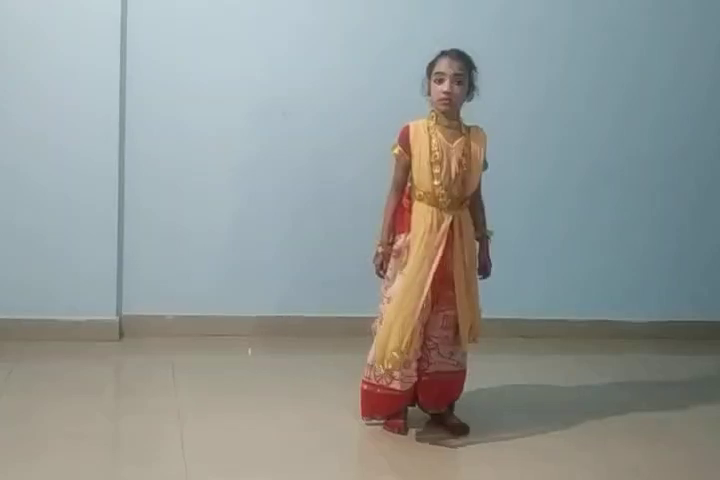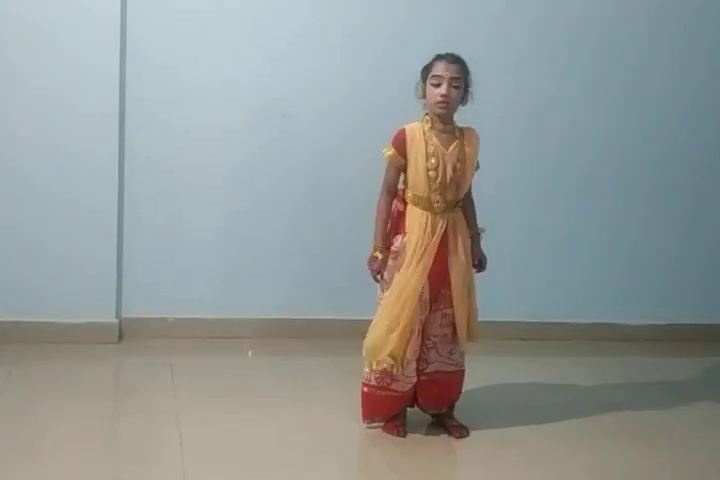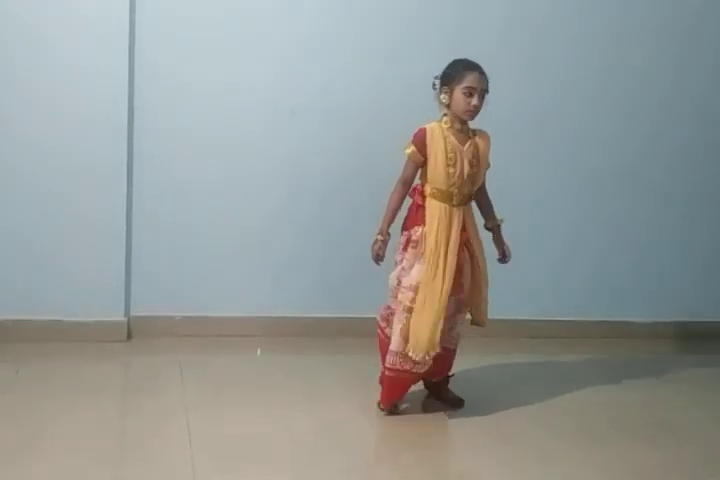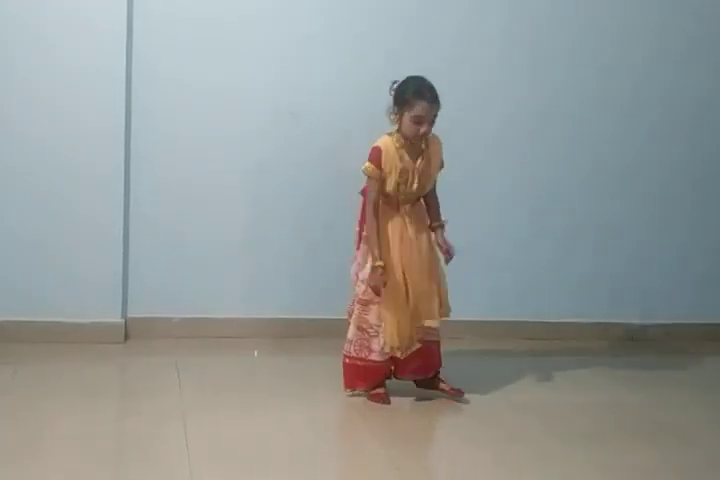
dt=0.7s
person 1, frame 1
left shoulder: (476, 139)
right shoulder: (412, 133)
left elbow: (474, 196)
right elbow: (396, 191)
left wrist: (483, 246)
right wrist: (384, 243)
left hip: (456, 239)
right hip: (414, 235)
left knee: (448, 325)
right knee: (404, 319)
left ankle: (441, 405)
right ankle: (394, 404)
person 1, frame 2
left shoulder: (469, 140)
right shoulder: (406, 137)
left elbow: (465, 195)
right elbow: (388, 194)
left wrist: (475, 243)
right wrist: (379, 248)
left hip: (451, 240)
right hip: (410, 238)
left knee: (446, 328)
right knee: (400, 323)
left ankle: (441, 407)
right ankle: (391, 407)
person 1, frame 3
left shoulder: (481, 141)
right shoulder: (427, 136)
right elbow: (403, 184)
left wrist: (497, 232)
right wrist: (383, 231)
left hip: (461, 229)
right hip: (426, 227)
left knee: (451, 309)
right knee: (413, 305)
left ankle: (436, 379)
right ankle: (394, 387)
person 1, frame 4
left shoulder: (434, 148)
right shoulder: (381, 151)
left elbow: (429, 196)
right elbow: (373, 208)
left wrist: (440, 234)
right wrist: (377, 260)
left hip: (417, 227)
right hip: (383, 227)
left knee: (425, 297)
right knee: (376, 301)
left ankle: (428, 373)
right ankle: (372, 378)
